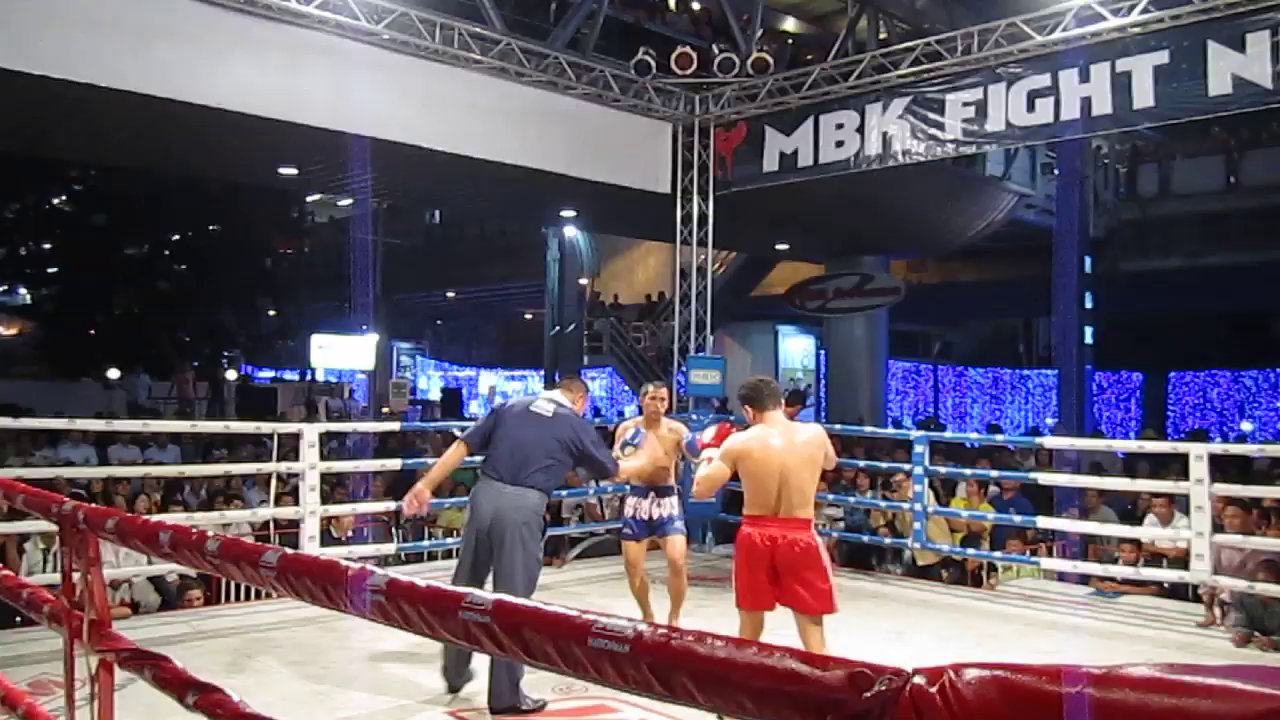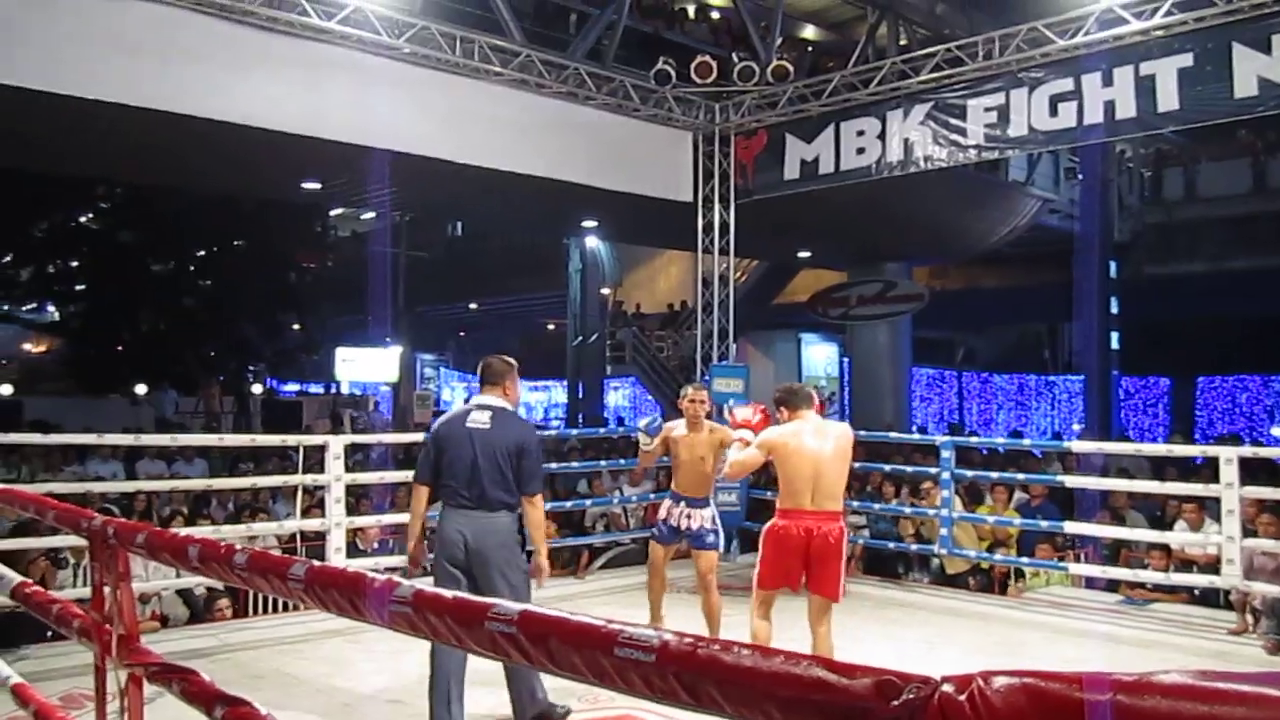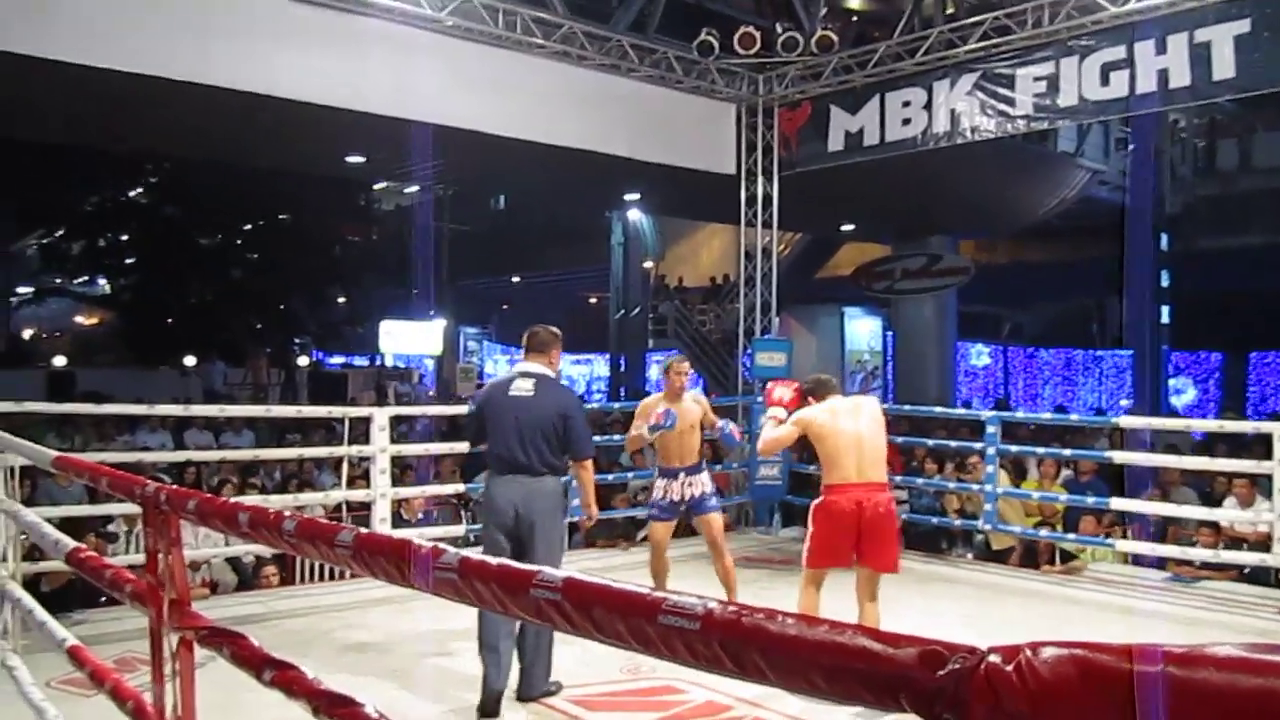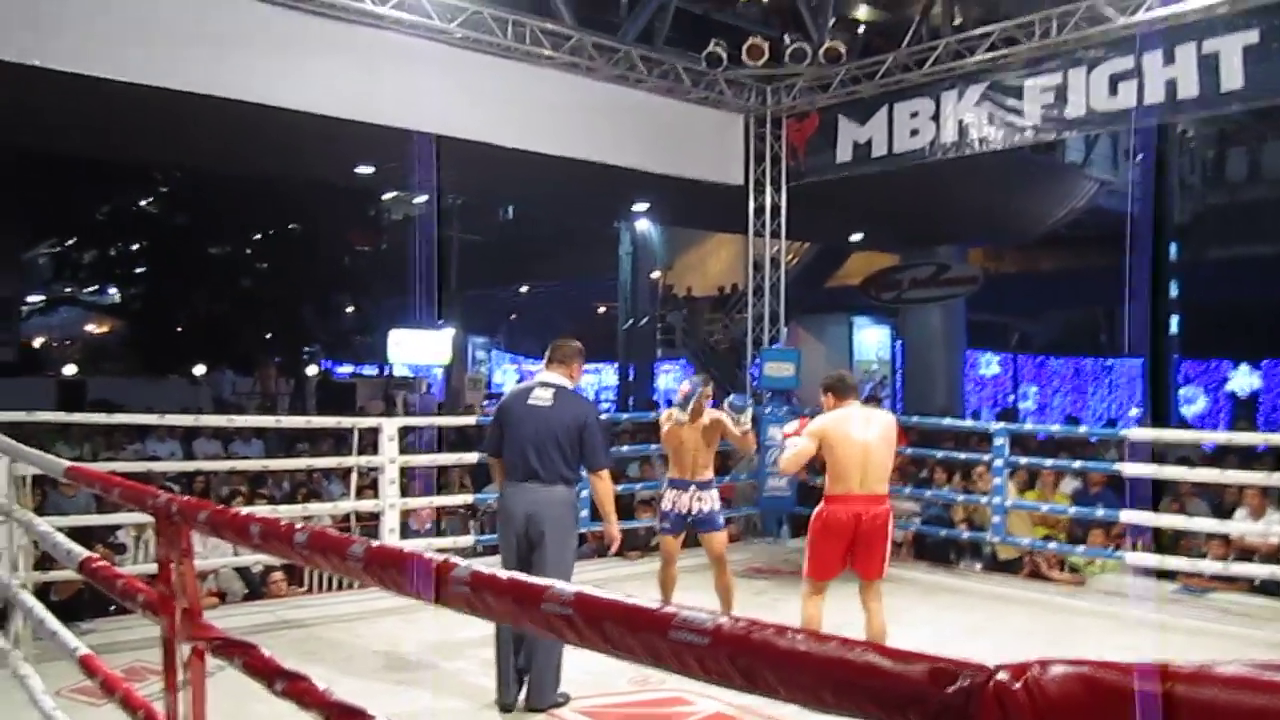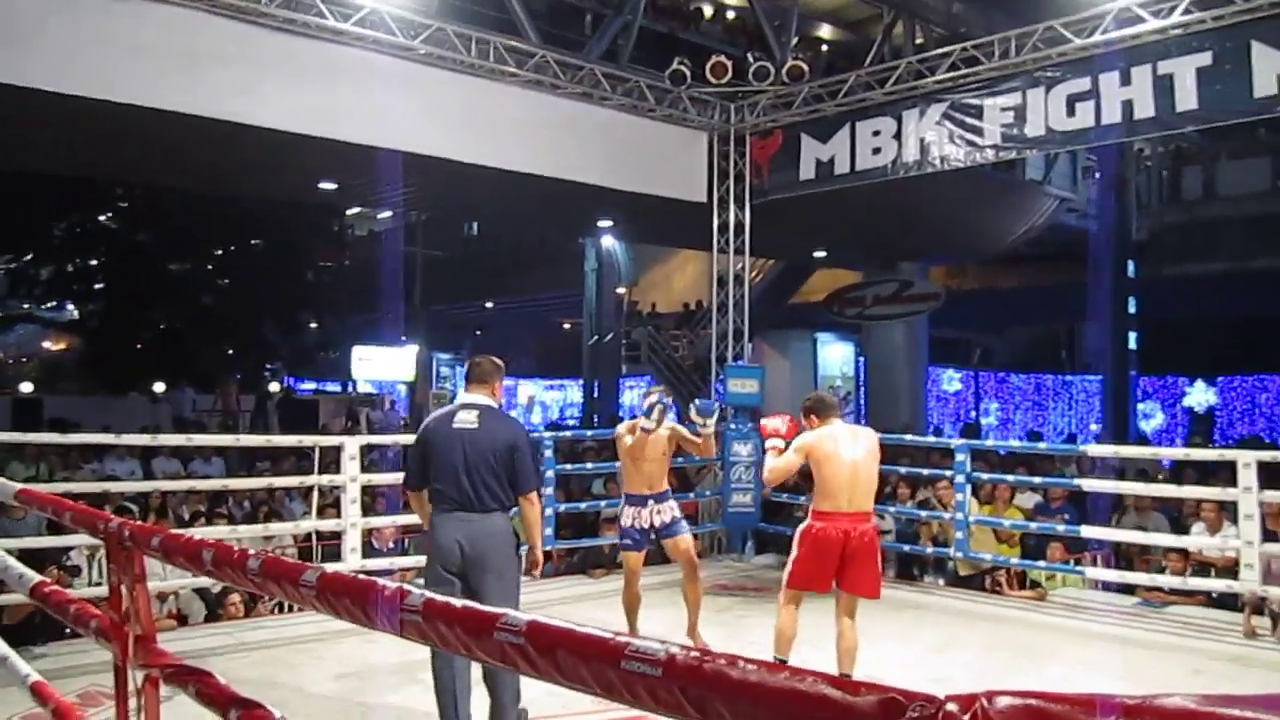
dt=0.7s
person 1, frame 1
left shoulder: (511, 408)
right shoulder: (578, 427)
left elbow: (461, 447)
right elbow: (614, 470)
left wrist: (426, 485)
right wrist: (643, 461)
left hip: (485, 498)
right hip: (523, 509)
left knee: (465, 588)
left ankle: (455, 674)
right ankle: (505, 696)
person 1, frame 2
left shoulder: (445, 424)
right shoulder: (521, 431)
left elbow: (422, 487)
right elbow: (531, 499)
left wrist: (414, 538)
right wrist: (541, 552)
left hip: (453, 527)
right hip: (498, 529)
person 1, frame 3
left shoulder: (490, 393)
right shoulder: (564, 397)
right elbow: (581, 462)
right wrist: (589, 502)
left hip: (498, 491)
right hip: (543, 494)
left ankle: (494, 679)
right ankle: (533, 682)
person 1, frame 4
left shoulder: (510, 400)
right shoulder: (581, 408)
left elbow: (495, 461)
right elbow: (598, 473)
right wrist: (610, 521)
left hip: (513, 499)
right hip: (555, 503)
left ankle: (507, 690)
right ankle: (541, 693)
person 1, frame 5
left shoulder: (432, 425)
right shoulder: (510, 429)
left elbow: (414, 490)
right elbow: (527, 497)
right wrist: (535, 545)
left hip: (445, 531)
right hip: (492, 531)
person 2, frame 1
left shoulder: (739, 443)
right shoulder: (815, 435)
left elbow: (701, 490)
right elbow: (830, 463)
left wrist: (708, 454)
left hip: (756, 536)
right hip: (799, 537)
left knee: (751, 627)
right knee: (812, 631)
person 2, frame 2
left shoulder: (775, 435)
right shoulder: (844, 432)
left elbow: (732, 470)
left wrist: (741, 434)
left hip: (788, 527)
right hip: (830, 529)
left knee: (761, 606)
right knee: (821, 622)
person 2, frame 3
left shoulder: (809, 415)
right shoulder: (872, 403)
left elbow: (764, 448)
left wrist: (775, 413)
left hip: (837, 501)
right hip: (879, 500)
left knee: (811, 581)
right knee: (868, 593)
person 2, frame 4
left shoulder: (823, 424)
right shoulder: (887, 419)
left elbow: (787, 466)
left wrist: (792, 441)
left hip: (836, 511)
right hip: (876, 510)
left knee: (814, 592)
right knee: (872, 597)
person 2, frame 5
left shoulder: (810, 440)
right shoulder: (869, 436)
left elbow: (770, 477)
left wrist: (773, 443)
left hip: (824, 527)
right hip: (862, 529)
left knee: (789, 600)
right knee: (846, 615)
right ankle: (844, 682)
person 3, frame 1
left shoulder: (677, 430)
right shoulder: (627, 428)
right wrist: (624, 450)
left hip: (667, 500)
right hip: (637, 500)
left knee: (677, 563)
right knee: (633, 566)
left ankle: (674, 615)
right ankle: (647, 616)
person 3, frame 2
left shoulder: (718, 433)
right shoulder: (669, 430)
right elbow: (644, 463)
right wrist: (646, 443)
left hip: (702, 510)
right hip: (673, 504)
left knee: (706, 580)
right knee: (655, 567)
left ankle: (714, 641)
right ankle: (655, 618)
person 3, frame 3
left shoulder: (699, 402)
right shoulder: (649, 405)
left elbow: (716, 428)
right elbow: (630, 444)
left wrist: (726, 434)
right wrist: (650, 429)
left hip: (698, 478)
right hip: (666, 480)
left knee: (718, 544)
right knee: (657, 547)
left ankle: (733, 602)
person 3, frame 4
left shoulder: (718, 419)
right shoulder: (670, 415)
left elbow: (749, 449)
right elbow: (667, 444)
left wrist: (744, 422)
right wrist: (682, 412)
left hip: (706, 493)
right hip: (676, 491)
left knee: (720, 559)
right knee: (668, 558)
left ankle: (727, 616)
person 3, frame 5
left shoulder: (673, 430)
right shoulder: (625, 430)
left elbow: (707, 453)
right elbow: (632, 453)
left wrist: (707, 426)
right wrist: (648, 421)
left hip: (664, 505)
right hip: (634, 507)
left knee: (691, 565)
right knee: (631, 577)
left ankle: (693, 630)
right ankle: (633, 632)
